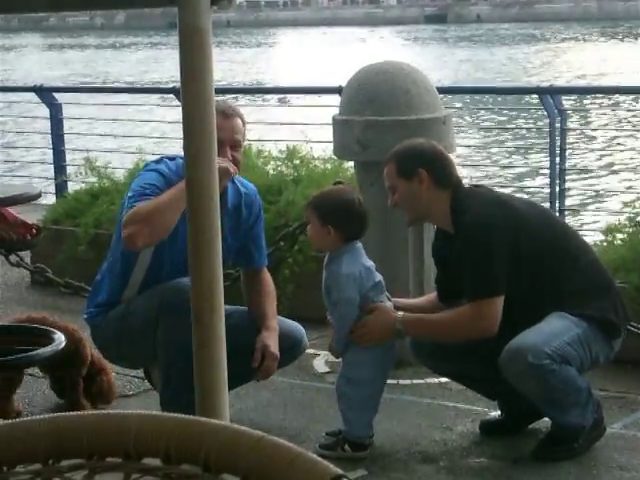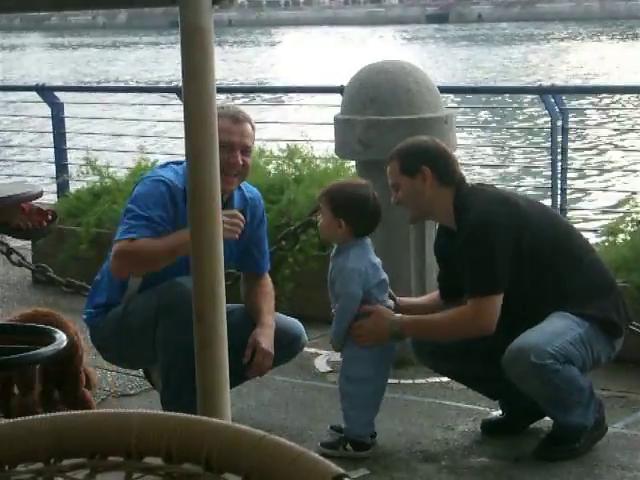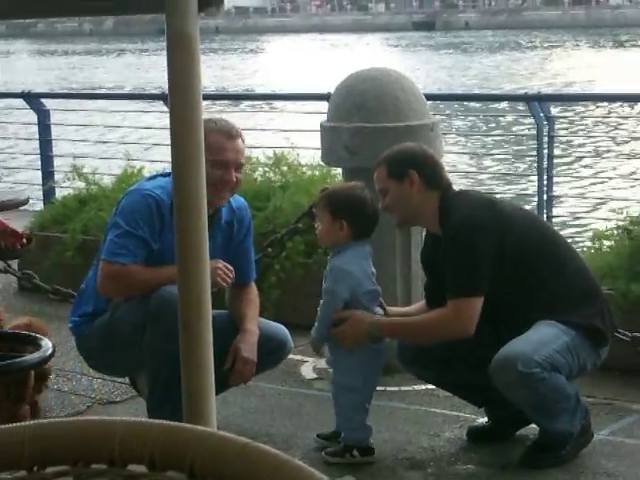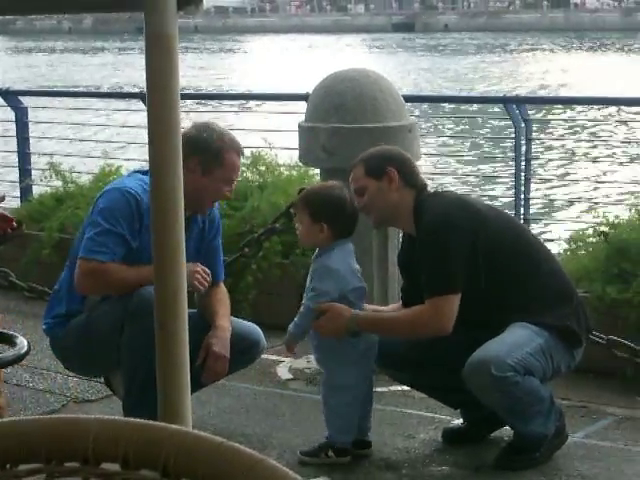
dt=0.3s
person 1, frame 1
left shoulder: (484, 219)
right shoulder: (449, 232)
left elbow: (483, 320)
right elbow: (449, 301)
left wrist: (398, 323)
right wrist: (392, 306)
left hip: (588, 317)
right hip: (529, 314)
left knee: (523, 356)
right knee: (429, 344)
left ankle: (582, 418)
right ankle: (521, 404)
person 1, frame 2
left shoulder: (488, 216)
right shoulder: (451, 229)
left elbow: (482, 319)
right elbow: (451, 299)
left wrist: (396, 325)
right wrist: (395, 306)
left hip: (589, 317)
right hip: (530, 314)
left knee: (527, 356)
right knee: (430, 343)
left ankle: (584, 417)
right ankle: (523, 403)
person 1, frame 3
left shoulder: (471, 219)
right shoulder: (439, 236)
left elbow: (460, 321)
right elbow: (440, 307)
left wrist: (375, 328)
right wrist: (381, 314)
left hip: (574, 324)
right hip: (516, 322)
left knee: (514, 364)
right knee: (414, 350)
left ankle: (569, 425)
right ankle: (509, 410)
person 1, frame 4
left shoulder: (445, 218)
right shoulder: (415, 237)
left elbow: (438, 319)
right elbow: (415, 309)
left wrist: (354, 321)
right wrist: (358, 310)
left hip: (549, 326)
right hip: (489, 325)
left knee: (488, 368)
right knee: (390, 349)
left ankle: (544, 426)
right ankle: (483, 412)
person 2, frame 1
left shoulder: (245, 196)
right shoulder: (158, 176)
left elbow: (256, 273)
right elbow: (134, 235)
left wrist: (270, 330)
left hip: (187, 320)
right hip: (119, 322)
left knee: (291, 339)
right knee: (186, 293)
left ankle: (191, 387)
right ankle: (180, 415)
person 2, frame 2
left shoulder: (250, 201)
right shoulder: (161, 187)
left elbow: (257, 277)
right elbow: (121, 262)
left wrist: (264, 328)
left hip: (187, 321)
right hip: (118, 324)
left knee: (290, 335)
right knee: (184, 291)
left ankle: (196, 389)
right ankle: (180, 415)
person 2, frame 3
left shoulder: (237, 211)
right shoulder: (148, 200)
left elbow: (243, 286)
right elbow: (109, 281)
left wrist: (248, 335)
left hip: (173, 329)
right hip: (104, 332)
left knee: (276, 341)
right knee: (172, 299)
left ankle: (178, 394)
right ankle: (166, 422)
person 2, frame 4
left shoulder: (207, 213)
right shoulder: (126, 197)
left elbow: (212, 285)
right elbow: (88, 276)
left wrist: (220, 330)
left hip: (142, 328)
right hip: (78, 333)
left knee: (249, 340)
right knee: (151, 299)
left ankle: (155, 395)
right ankle: (141, 422)
person 3, frame 1
left shoulder: (344, 270)
right shoulder: (348, 254)
left elbow: (348, 312)
left wrist: (337, 344)
right wrist: (338, 336)
left knee: (352, 386)
right knee: (358, 386)
left ankle: (356, 440)
right ankle: (359, 429)
person 3, frame 2
left shoulder: (350, 263)
right shoulder: (355, 249)
left elbow: (348, 305)
left wrist: (336, 337)
right wrist: (340, 334)
left knee: (355, 385)
right knee: (362, 385)
left ankle: (356, 439)
right ankle: (361, 428)
person 3, frame 3
left shoulder: (343, 265)
right shoulder: (357, 253)
left elbow: (332, 306)
left wrist: (317, 337)
right wrist: (323, 335)
left hip: (355, 344)
right hip: (363, 340)
left knee: (348, 392)
right knee: (352, 393)
left ankle: (359, 445)
right ankle: (350, 432)
person 3, frame 4
left shoulder: (329, 265)
right shoulder: (341, 252)
left elbow: (315, 305)
left wrist: (294, 334)
left hip: (345, 346)
right hip: (356, 341)
left knee: (340, 393)
right knee: (356, 392)
left ankle: (338, 445)
right ankle: (358, 438)
